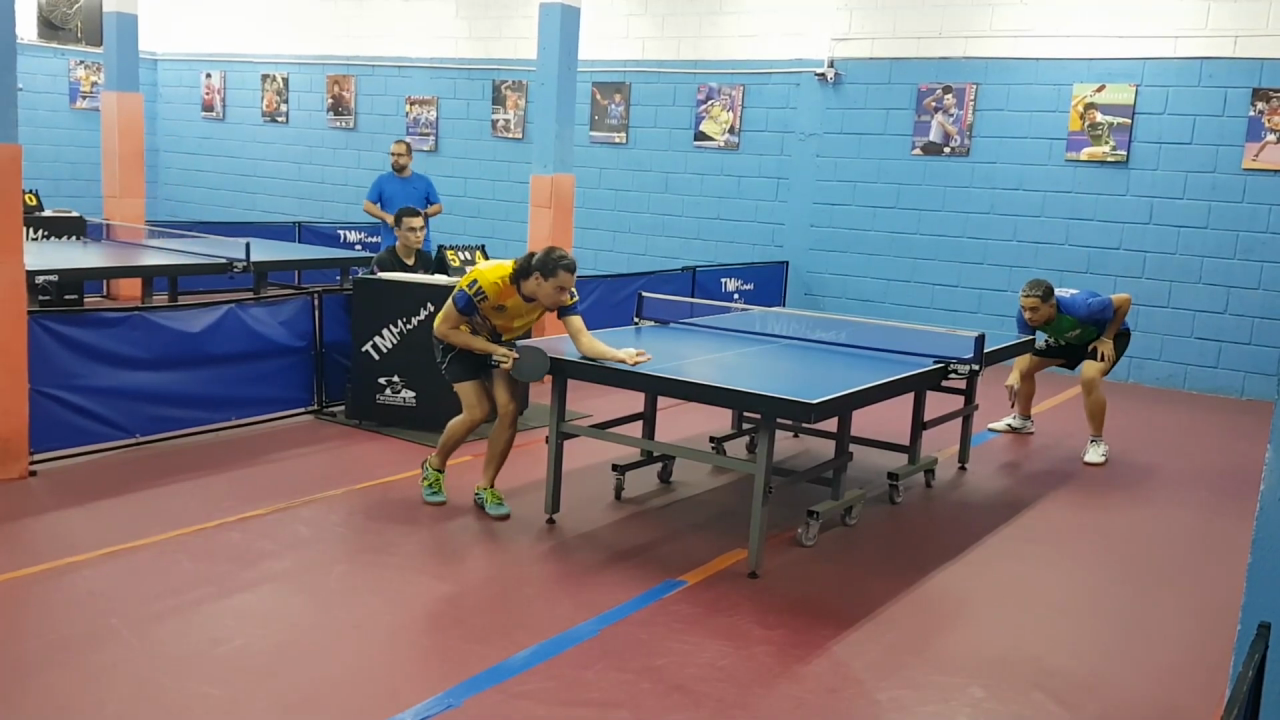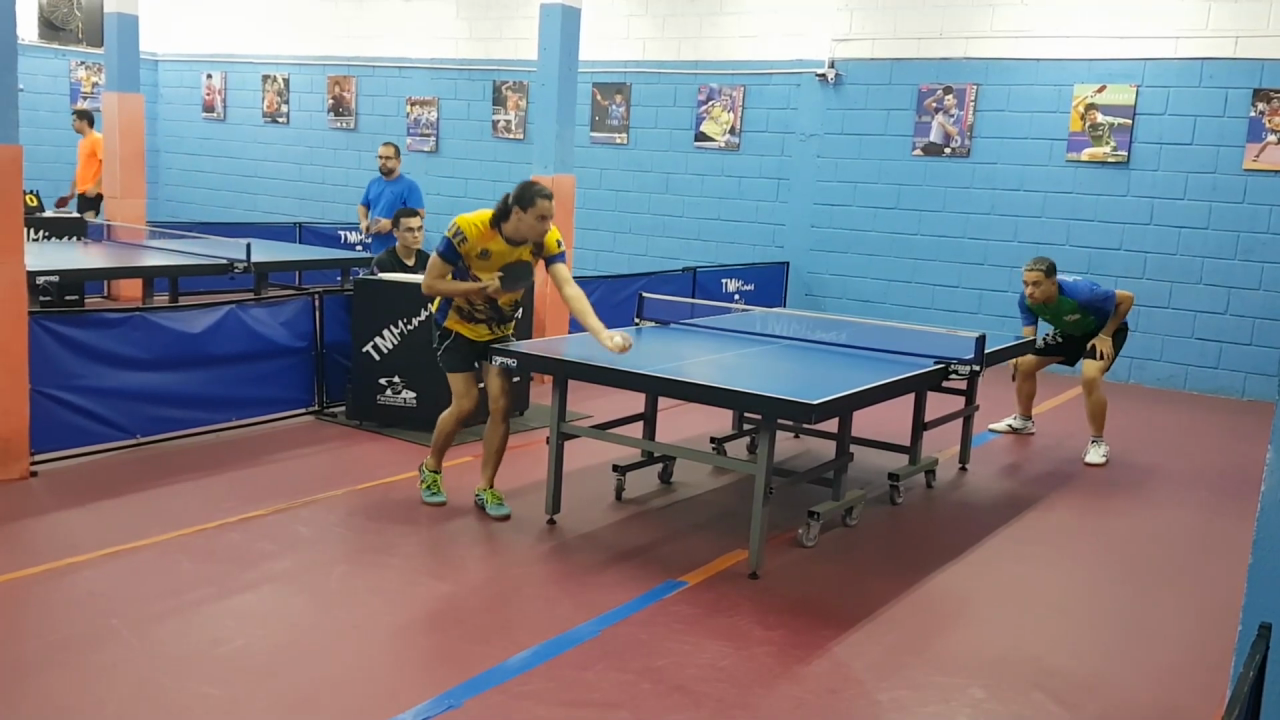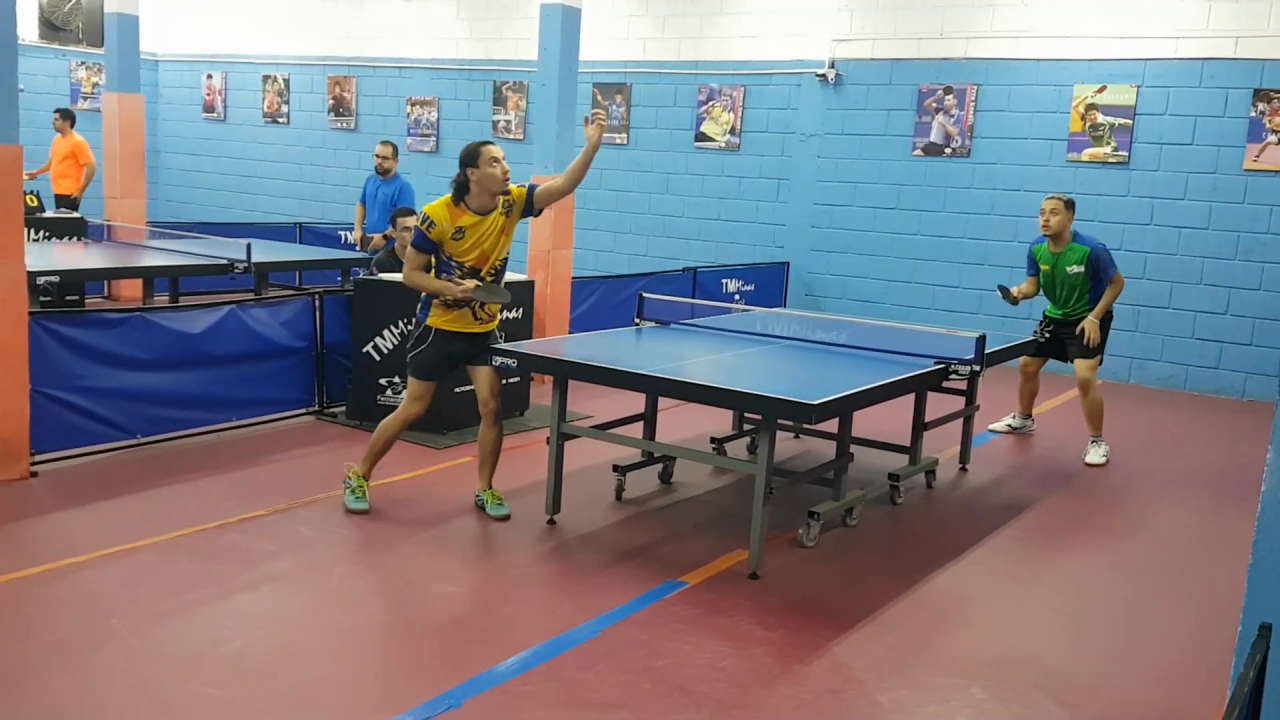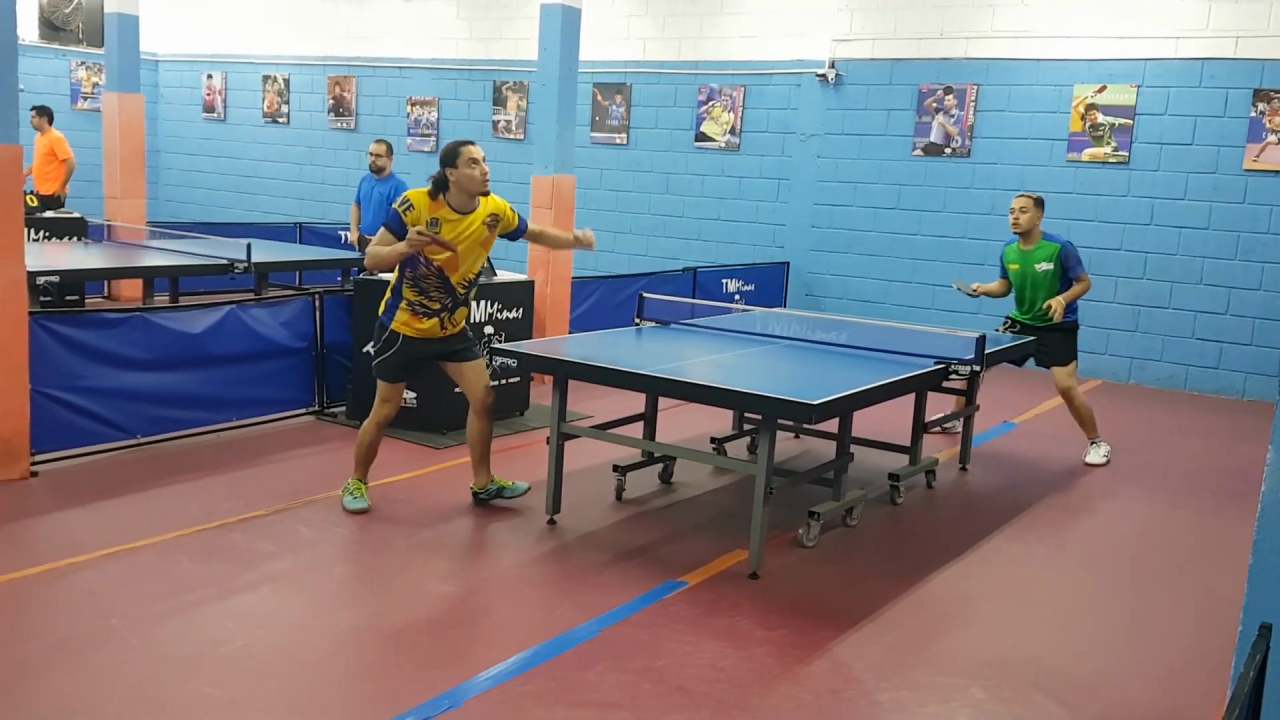
dt=0.5s
person 1, frame 1
left shoulder: (562, 291)
right shoulder: (487, 281)
left elbow: (583, 339)
right elbow: (443, 329)
left wrist: (619, 355)
right wrist: (493, 350)
left hip: (499, 344)
right hip: (458, 341)
left knee: (509, 410)
right knee: (477, 412)
left ankle: (486, 488)
right ankle: (433, 467)
person 1, frame 2
left shoulder: (547, 240)
right shoulder: (468, 228)
left elbow: (568, 288)
right elbow: (429, 284)
left wrist: (602, 333)
right wrist: (480, 287)
left hip: (498, 331)
right hip: (457, 327)
left knee: (501, 406)
right knee: (465, 405)
left ankle: (486, 488)
right ankle: (430, 468)
person 1, frame 3
left shoulder: (512, 202)
right shoulder: (437, 216)
left elbow: (565, 185)
right elbow: (411, 274)
left wrist: (592, 144)
right wrist: (452, 288)
left hip: (484, 328)
right hip: (438, 327)
left knee: (492, 409)
right knee: (412, 409)
left ankle: (485, 491)
right ankle: (358, 476)
person 1, frame 4
left shoulder: (495, 212)
right shoulder: (415, 203)
left elbow: (540, 235)
right elbow: (372, 259)
left wrist: (574, 239)
right wrist: (406, 247)
left hip: (453, 328)
right hip: (402, 327)
left knee: (483, 399)
right knee: (384, 411)
left ankle: (483, 483)
right ankle: (357, 482)
person 2, frame 1
left shoulder: (1079, 309)
right shoulder: (1026, 314)
left elbow: (1125, 300)
left wrist: (1107, 338)
right wrist: (1015, 374)
left hip: (1109, 334)
right hip: (1069, 337)
left knee: (1090, 377)
right knee: (1024, 368)
left ankle: (1097, 442)
right ankle: (1023, 420)
person 2, frame 2
left shoulder: (1082, 294)
right shoulder: (1027, 299)
left elbow: (1127, 298)
right elbow: (1028, 337)
left wrist: (1105, 335)
left hip: (1105, 331)
right hip: (1070, 330)
left knee: (1090, 376)
right knee: (1025, 365)
left ankle: (1098, 442)
right ankle: (1023, 421)
person 2, frame 3
left shoulder: (1092, 250)
right shoulder: (1037, 248)
left elbow: (1117, 283)
right elbow: (1033, 284)
left wrist: (1094, 317)
right wrist: (1020, 292)
left hip: (1088, 321)
right hip: (1054, 317)
left knee: (1085, 378)
right knee: (1027, 366)
left ankle: (1098, 442)
right ankle: (1023, 419)
person 2, frame 4
left shoulder: (1061, 248)
right shoulder: (1009, 250)
left elbow: (1083, 283)
left wrist: (1062, 299)
right wrist: (984, 289)
left hip: (1058, 326)
right hip: (1021, 322)
left knee: (1066, 386)
left ankle: (1097, 443)
right ankle: (953, 420)
